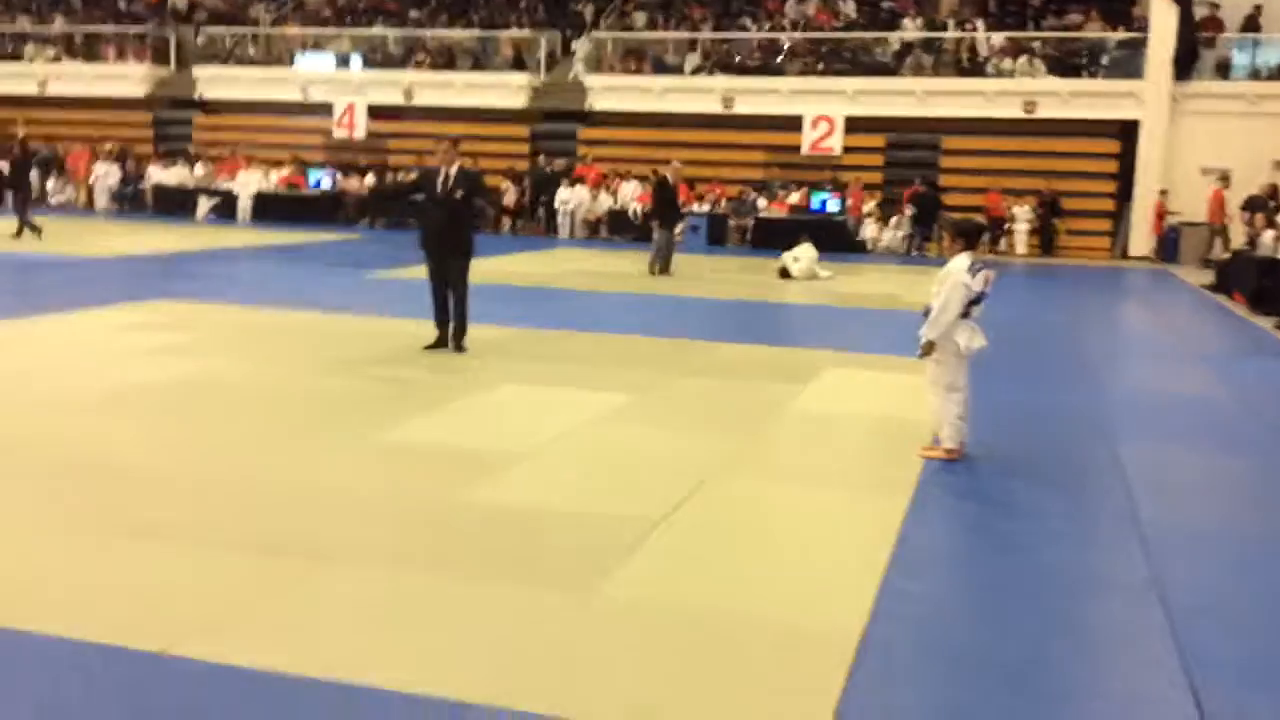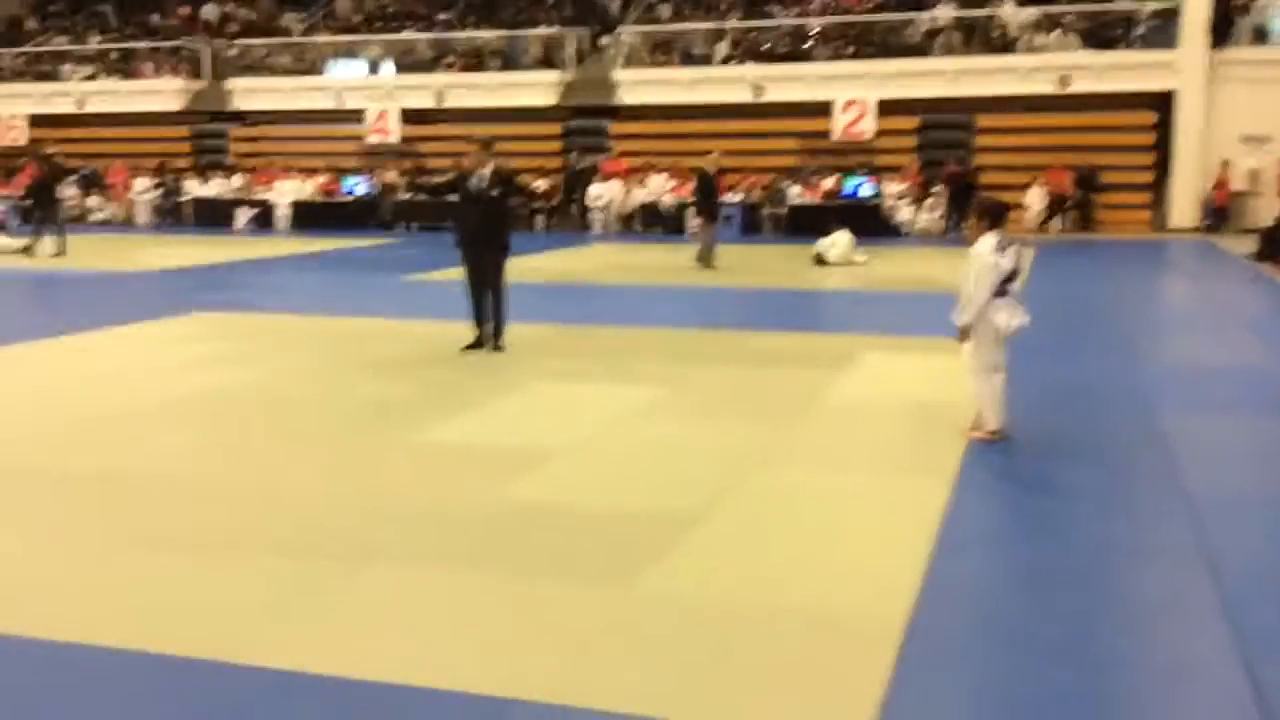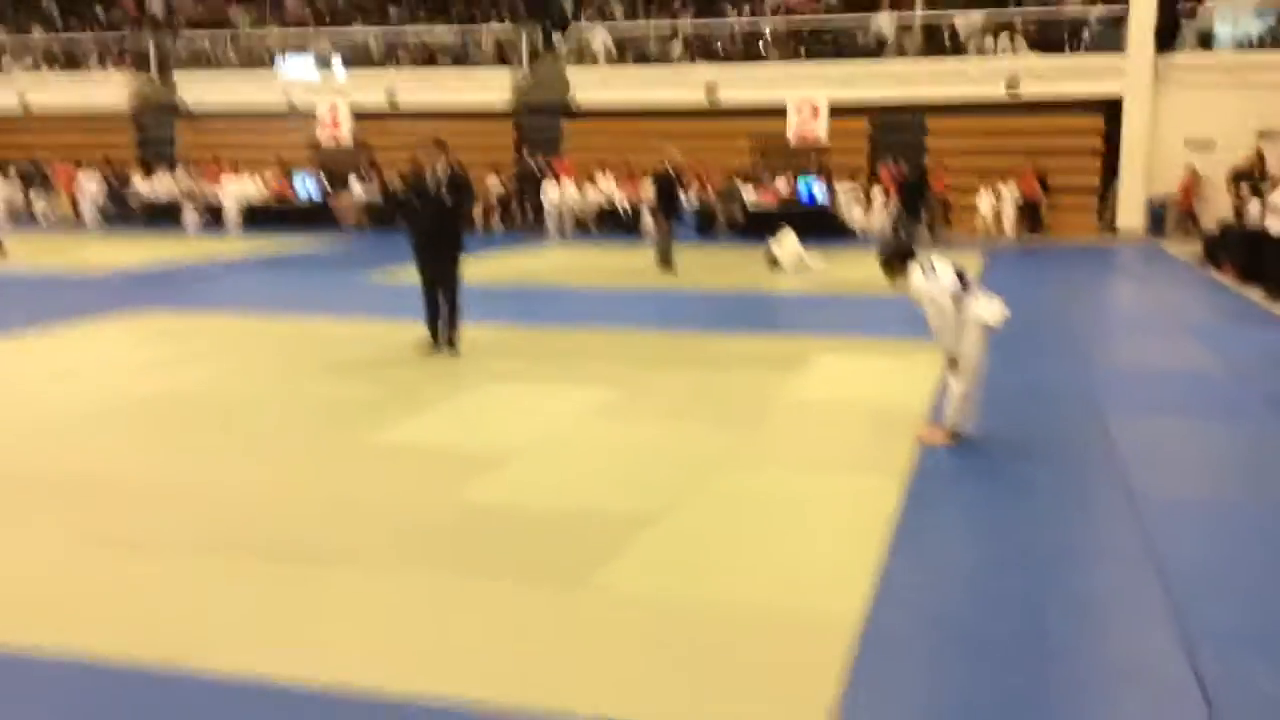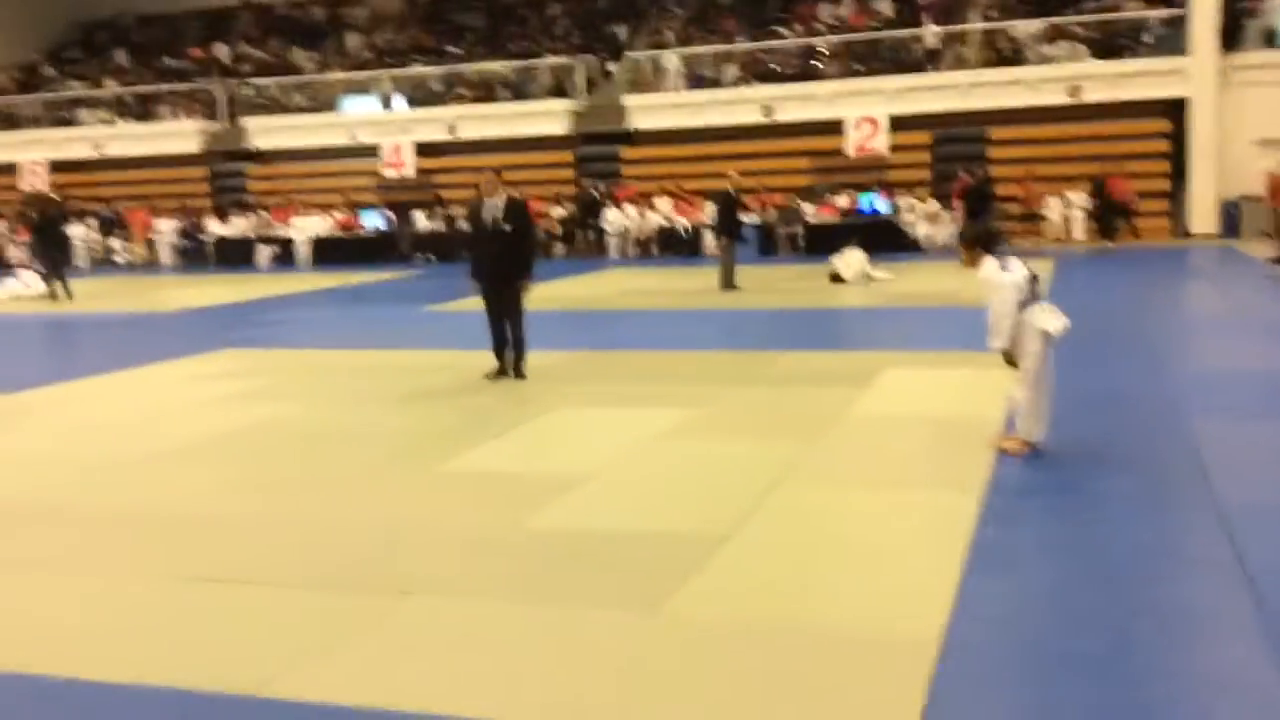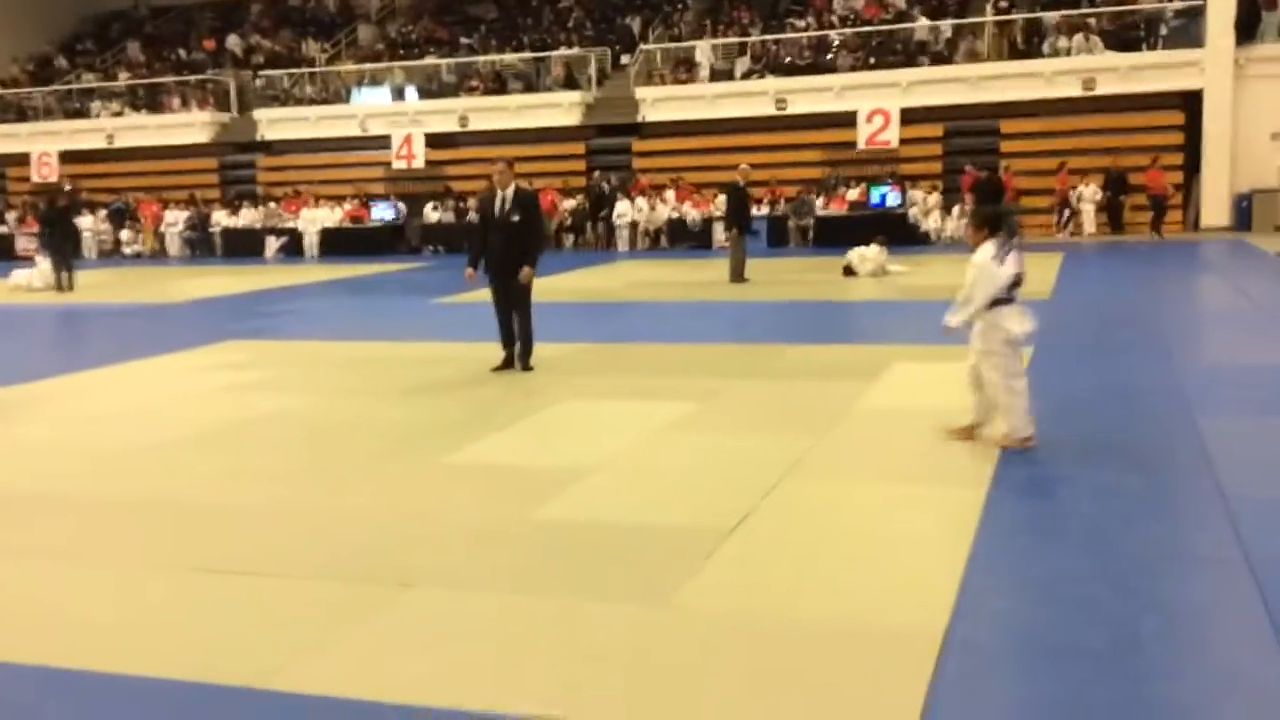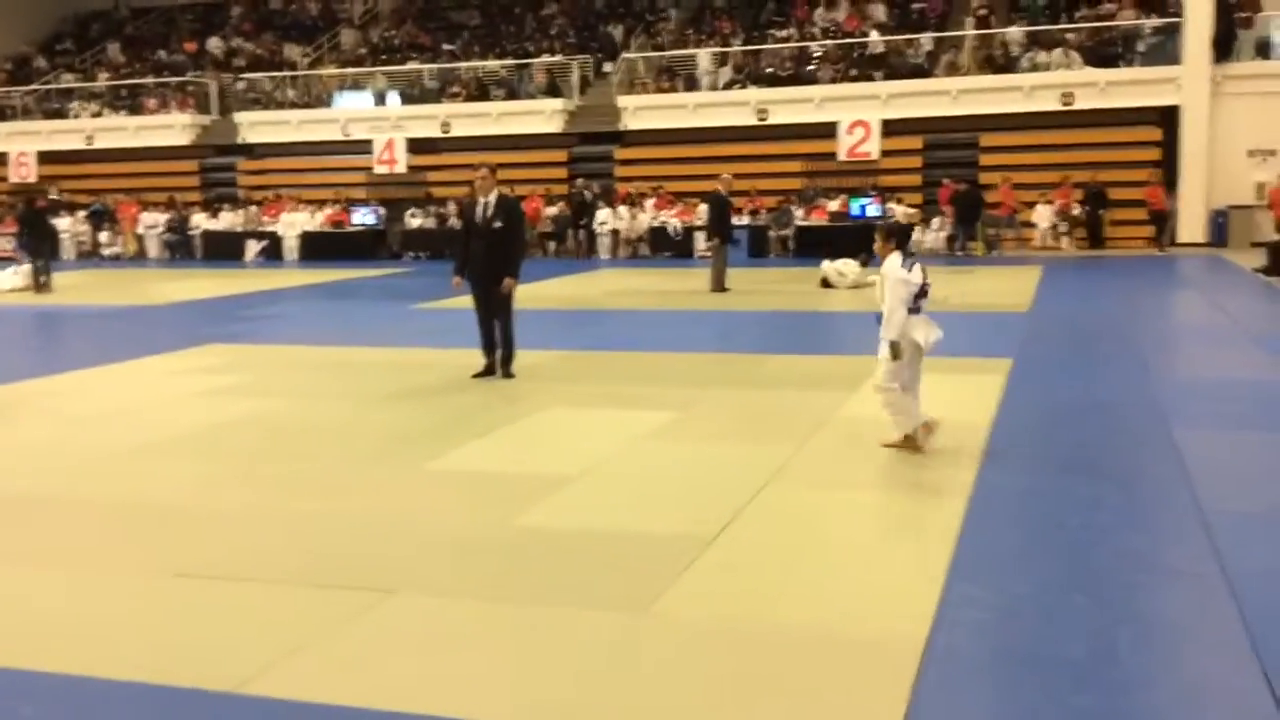
dt=0.4s
person 1, frame 1
left shoulder: (957, 270)
right shoulder: (977, 268)
left elbow: (947, 307)
left wrist: (930, 337)
left hip: (949, 336)
right hip: (960, 333)
left knee: (944, 389)
right knee: (955, 388)
left ankle: (949, 445)
right ankle: (954, 440)
person 1, frame 2
left shoulder: (985, 250)
right shoulder: (1010, 246)
left elbow: (978, 290)
left wrist: (965, 321)
left hip: (988, 318)
right hip: (999, 313)
left knee: (985, 370)
right knee: (992, 369)
left ankle: (992, 426)
right ankle: (992, 420)
person 1, frame 3
left shoulder: (920, 284)
right shoulder: (927, 264)
left elbow: (943, 316)
left wrist: (950, 351)
left hip: (972, 319)
right hip: (973, 314)
left knee: (964, 375)
right knee: (965, 375)
left ankle: (952, 429)
right ankle: (954, 424)
person 1, frame 4
left shoulder: (989, 273)
right shoulder: (1003, 263)
left elbow: (1002, 312)
left wrist: (1003, 346)
left hip: (1030, 327)
right hip: (1034, 323)
left knee: (1029, 384)
right knee: (1032, 383)
left ankle: (1028, 439)
right ankle: (1028, 434)
person 1, frame 5
left shoulder: (984, 259)
right shoulder: (1007, 251)
left elbow: (974, 296)
left wrist: (954, 320)
left hip: (998, 324)
right hip: (997, 321)
left knee: (1005, 380)
right knee: (979, 373)
left ankle: (1022, 435)
right ankle: (976, 423)
person 1, frame 6
left shoulder: (893, 268)
right shoulder: (908, 264)
left elbow: (895, 308)
left wrist: (892, 340)
left hip: (903, 334)
right hip: (913, 330)
left knee: (886, 384)
right knee: (905, 385)
left ankle: (920, 426)
right ankle: (910, 435)
person 2, frame 1
left shoulder: (471, 178)
right shoulder: (429, 175)
left elbow: (485, 198)
right elbow: (402, 190)
left hip: (458, 244)
right hip: (433, 242)
left knee: (459, 290)
right knee: (438, 289)
left ankle: (458, 337)
right ankle: (443, 335)
person 2, frame 2
left shoulder: (503, 177)
right shoulder: (465, 176)
left elbow: (522, 191)
right elbow: (440, 188)
left hip: (493, 243)
right hip: (470, 241)
left knee: (494, 288)
right knee: (477, 288)
left ankle: (496, 336)
right ankle: (481, 334)
person 2, frame 3
left shoulder: (458, 178)
right shoulder: (419, 176)
left elbow: (467, 205)
right elbow: (406, 199)
left hip: (448, 244)
right hip: (424, 243)
left knee: (448, 289)
right knee: (429, 289)
left ankle: (449, 336)
right ankle: (435, 336)
person 2, frame 4
left shoulder: (517, 207)
right shoulder: (476, 209)
left elbow: (528, 243)
right elbow: (475, 244)
left wrist: (525, 275)
right wrist: (476, 273)
left hip: (511, 274)
right hip: (488, 275)
left knee: (514, 319)
right knee: (495, 320)
left ankle: (517, 364)
right ankle: (503, 363)
person 2, frame 5
left shoulder: (528, 198)
right shoulder: (486, 201)
left elbow: (537, 235)
right elbow: (481, 235)
left wrist: (531, 264)
right wrist: (472, 263)
left hip: (520, 267)
right hip: (495, 266)
left knee: (522, 312)
right knee: (502, 314)
left ankle: (524, 357)
right ankle: (509, 356)
person 2, frame 6
left shoulder: (510, 205)
right shoulder: (469, 207)
left elbow: (517, 242)
right elbow: (464, 242)
left wrist: (512, 274)
right wrist: (459, 271)
left hip: (501, 274)
right hip: (477, 273)
left knee: (503, 319)
right knee: (484, 320)
left ankle: (506, 364)
right ankle: (490, 363)
